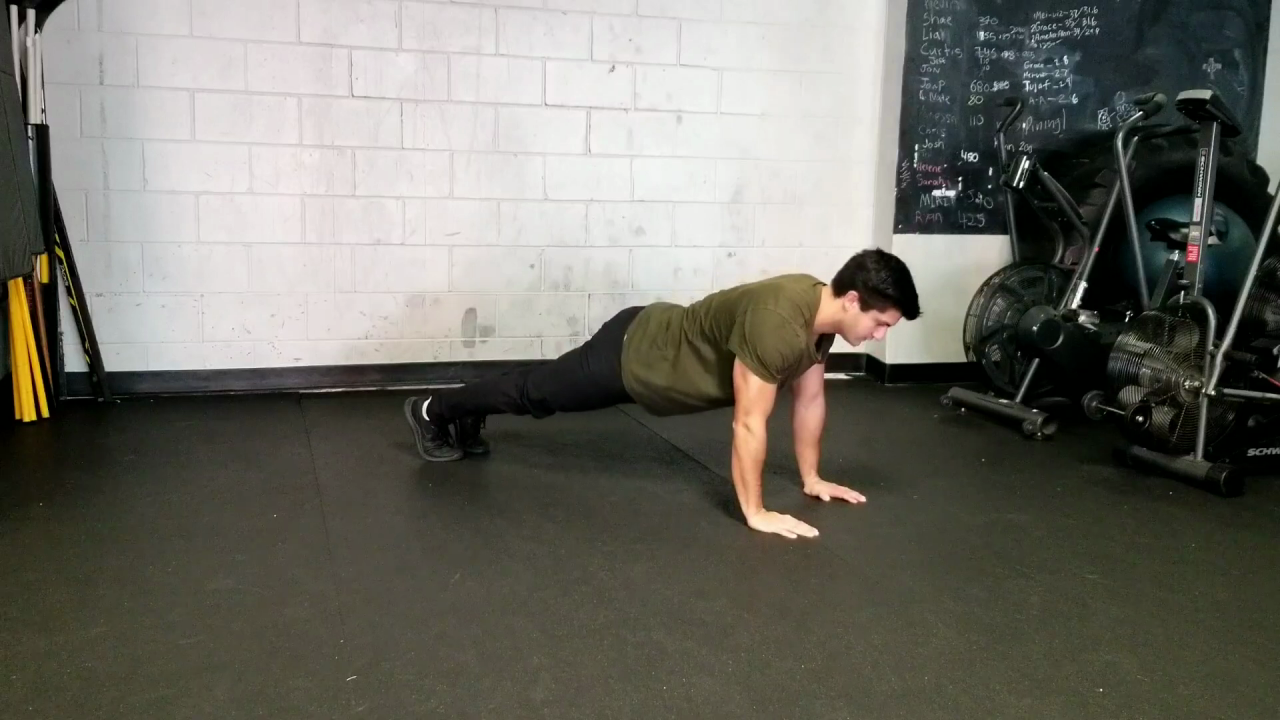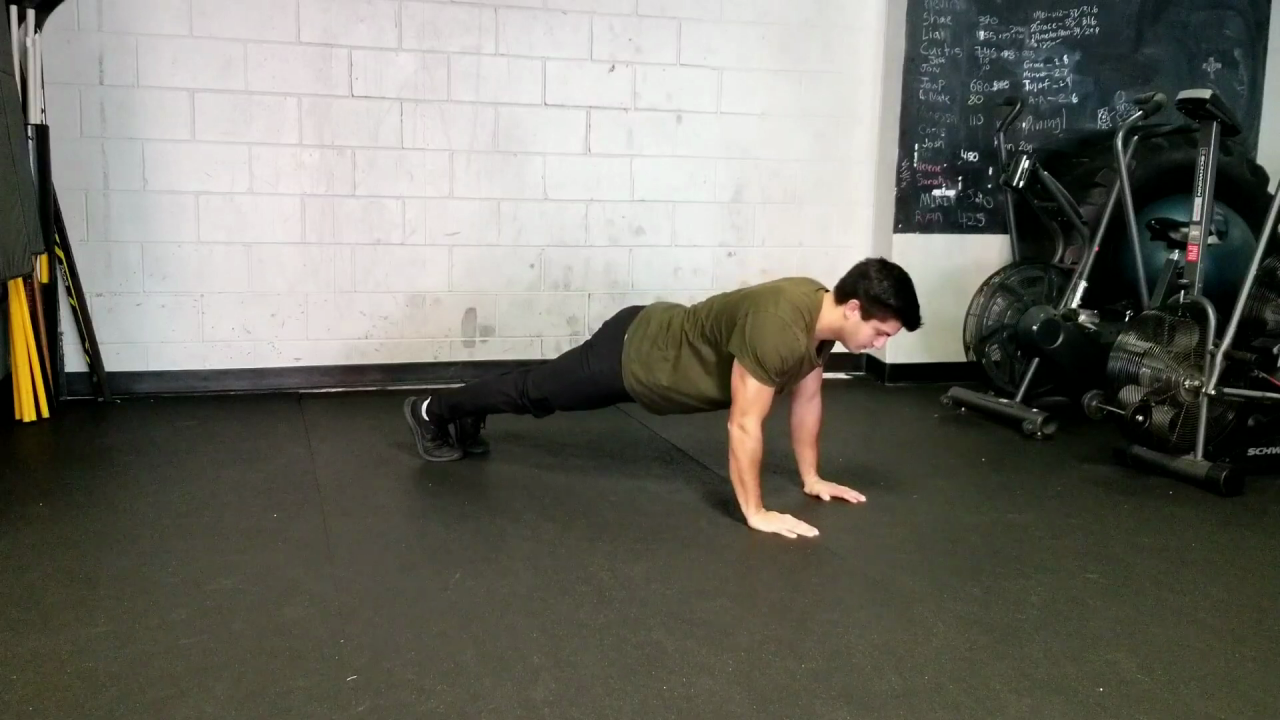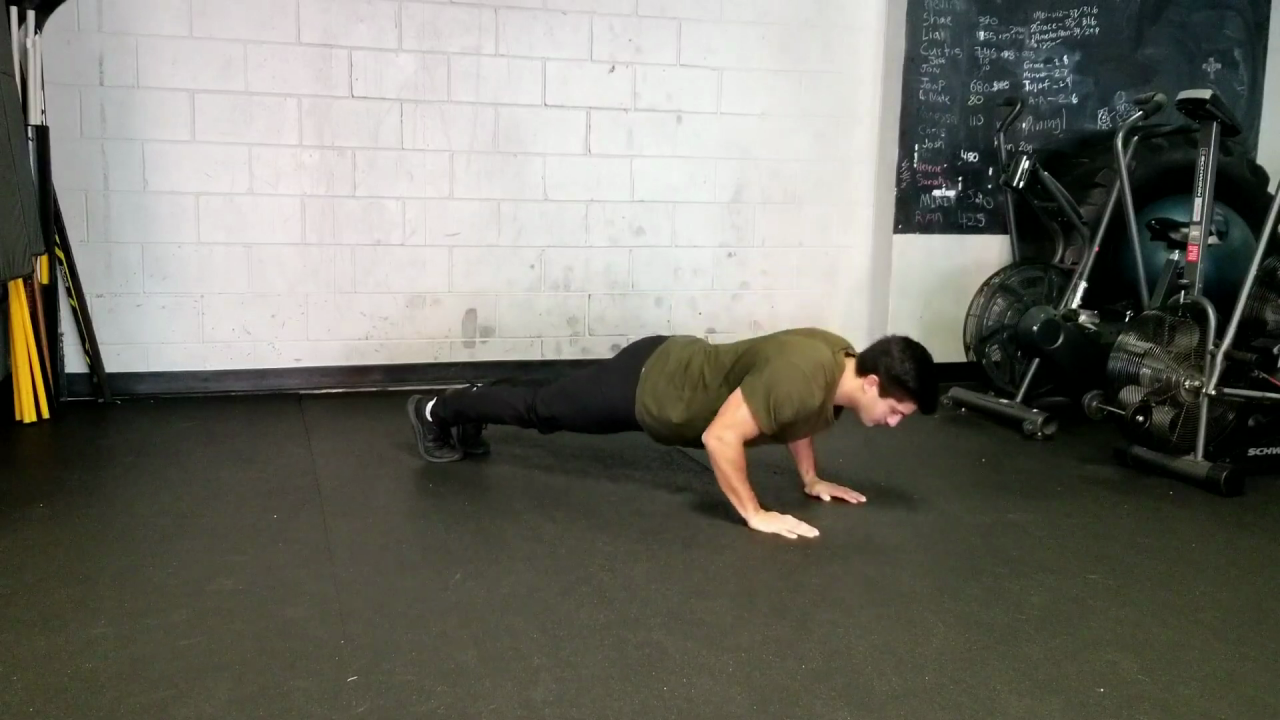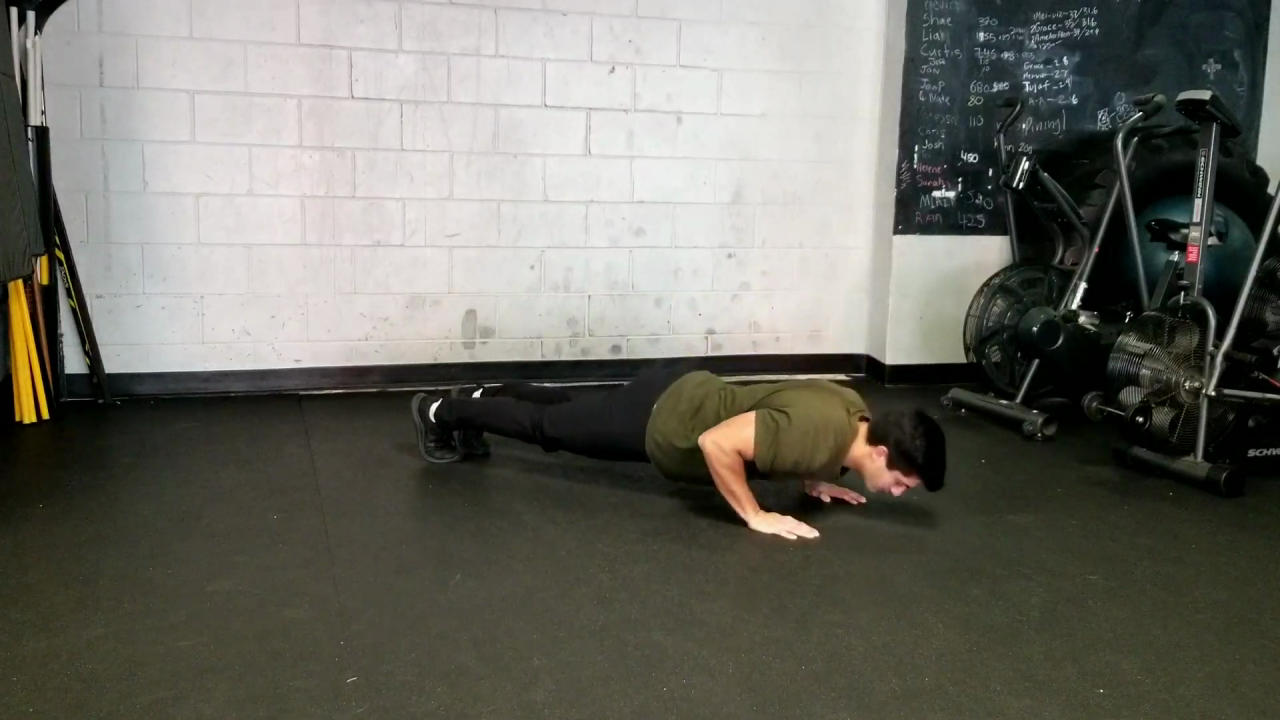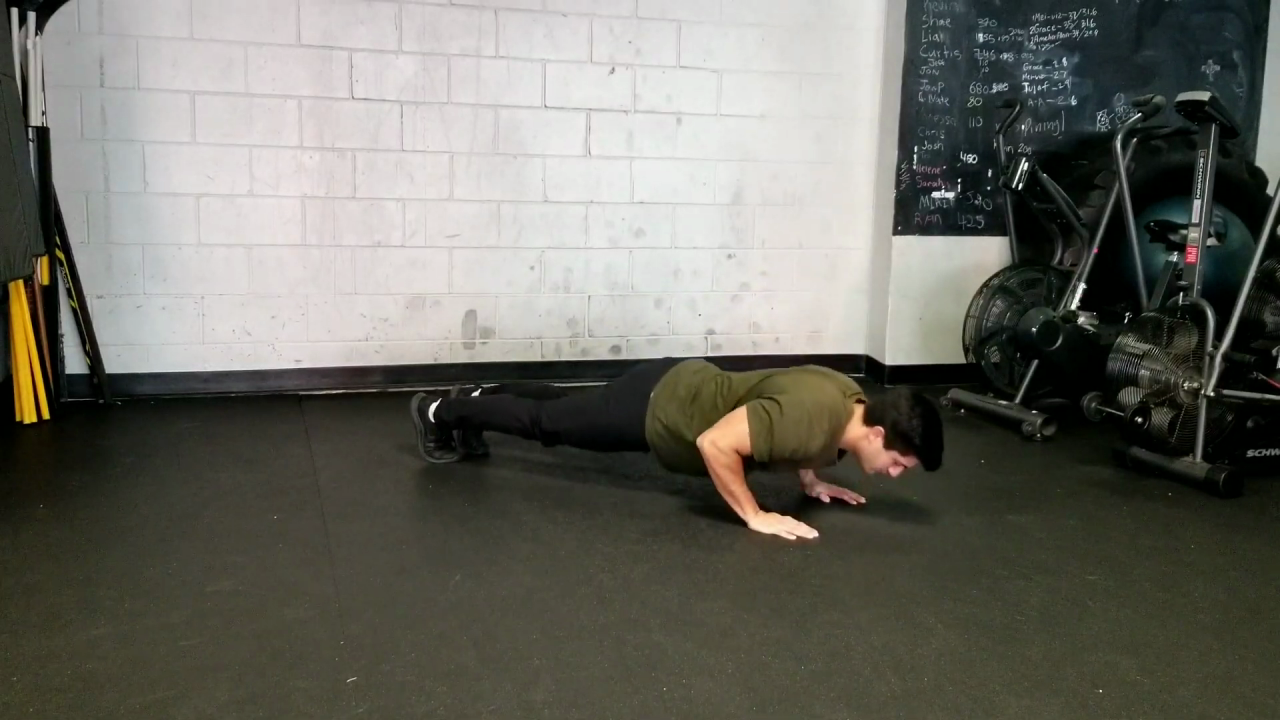
dt=0.7s
person 1, frame 1
left shoulder: (821, 310)
right shoulder: (778, 324)
left elbow: (809, 399)
right elbow: (748, 425)
left wrist: (811, 478)
right wrist: (755, 513)
left hip: (656, 342)
right hip: (632, 357)
left knee: (547, 390)
right knee: (536, 395)
left ankle: (464, 414)
right ankle: (434, 411)
person 1, frame 2
left shoulder: (820, 313)
right shoulder: (780, 328)
left elbow: (806, 397)
right elbow: (743, 424)
left wrist: (811, 477)
right wrist: (755, 512)
left hip: (659, 342)
right hip: (633, 356)
left knee: (546, 390)
right knee: (535, 393)
left ankle: (465, 416)
right ankle: (432, 411)
person 1, frame 3
left shoulder: (840, 359)
right shoulder: (802, 378)
left elbow: (799, 415)
right elbow: (720, 437)
left wrist: (811, 480)
right wrist: (755, 515)
left hip: (675, 367)
right hip: (648, 389)
left knee: (552, 404)
right knee: (542, 410)
left ankle: (473, 398)
right ankle: (437, 412)
person 1, frame 4
left shoulder: (854, 411)
right shoulder: (819, 436)
right elbow: (716, 444)
left wrist: (813, 480)
right wrist: (755, 516)
left hip: (688, 394)
right hip: (660, 423)
left knee: (567, 411)
right knee: (547, 428)
left ankle: (481, 396)
right ankle: (440, 413)
person 1, frame 5
left shoulder: (849, 396)
right shoulder: (813, 419)
right elbow: (714, 442)
left wrist: (810, 478)
right wrist: (754, 516)
left hip: (686, 385)
right hip: (658, 411)
left knee: (566, 410)
right knee: (545, 422)
left ankle: (478, 397)
right ankle: (440, 413)
